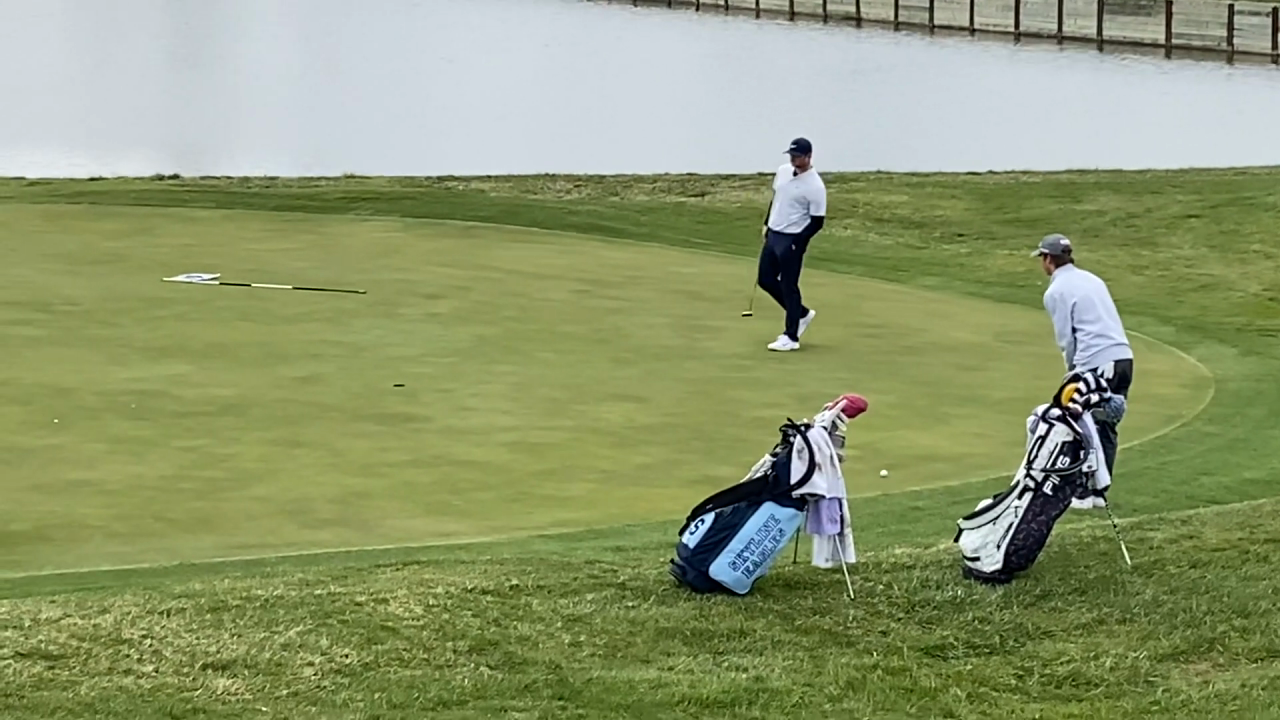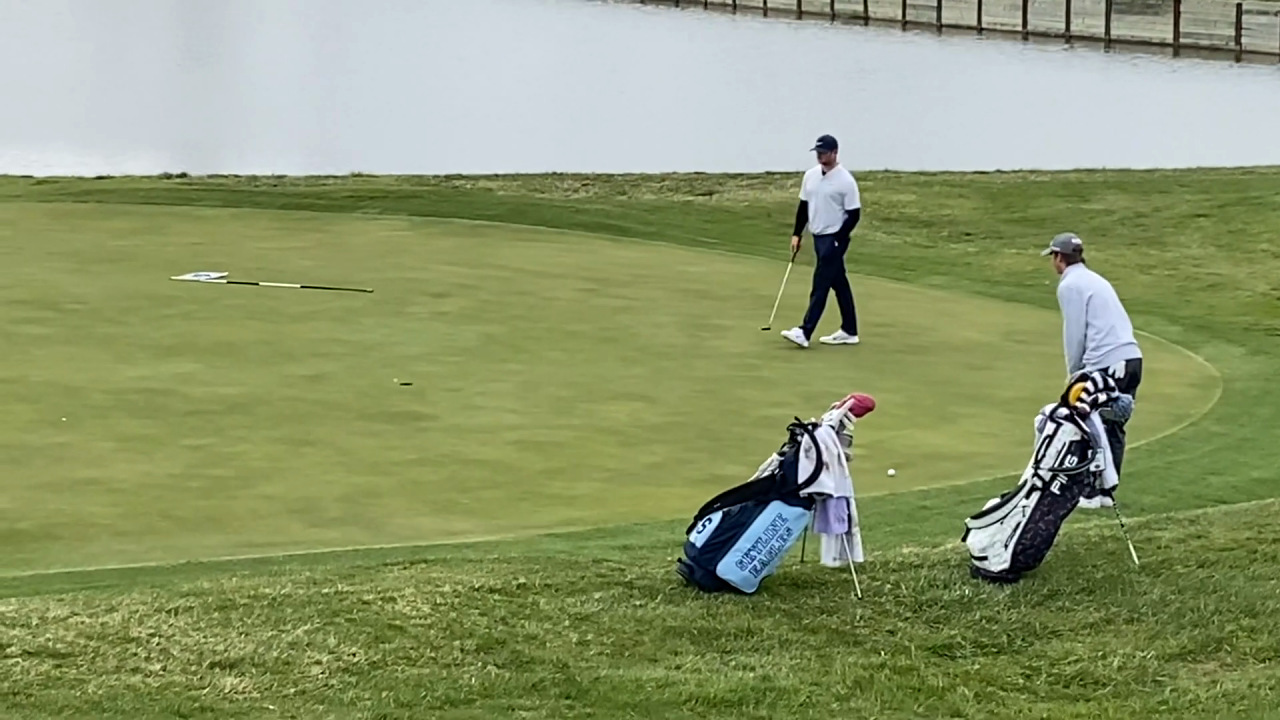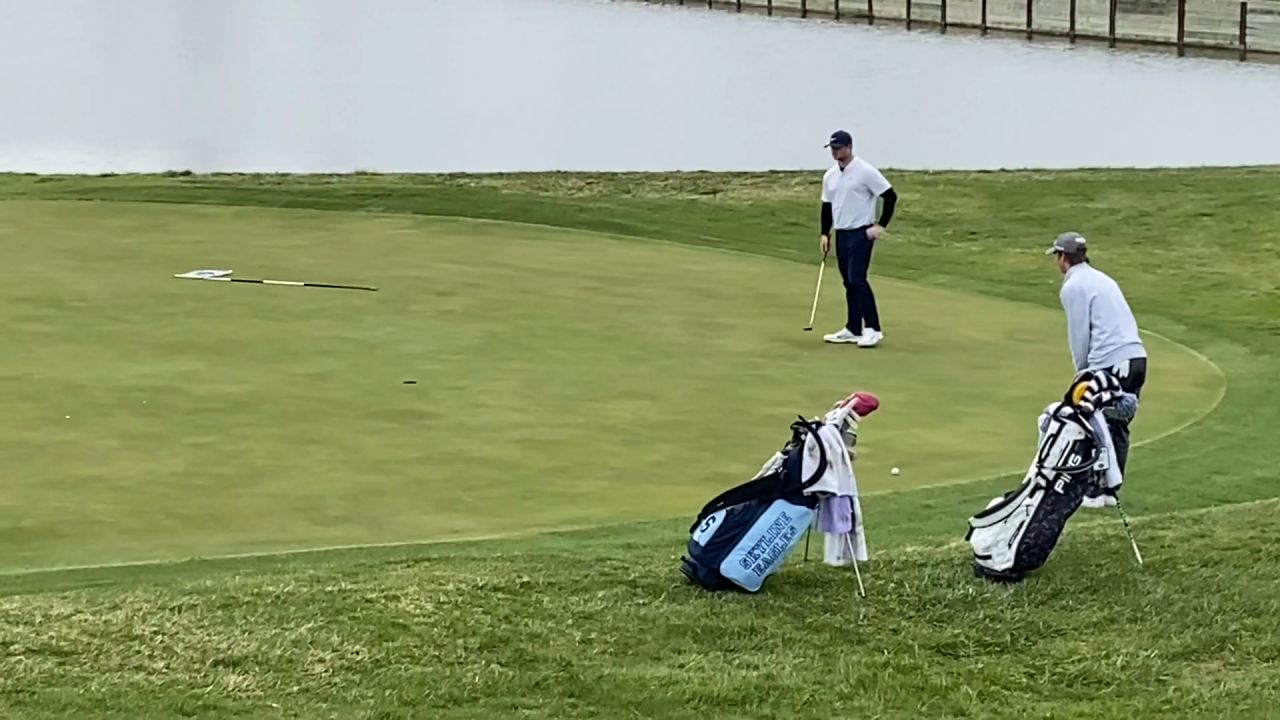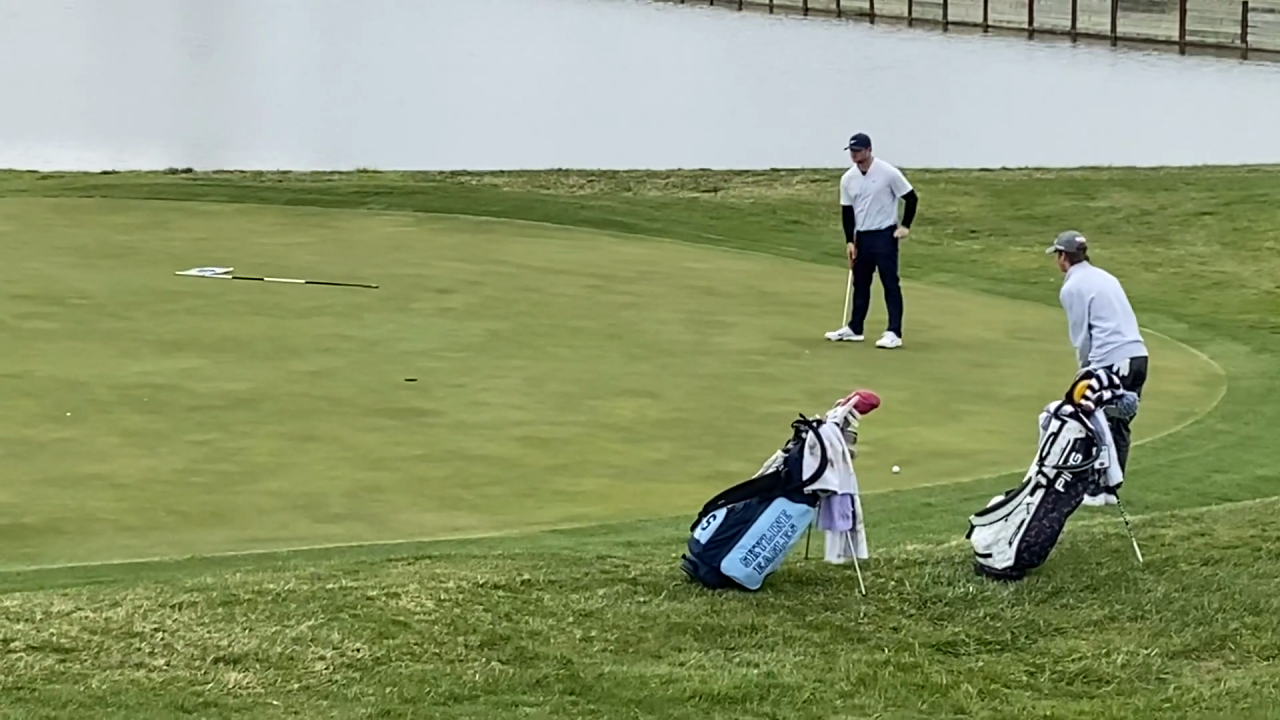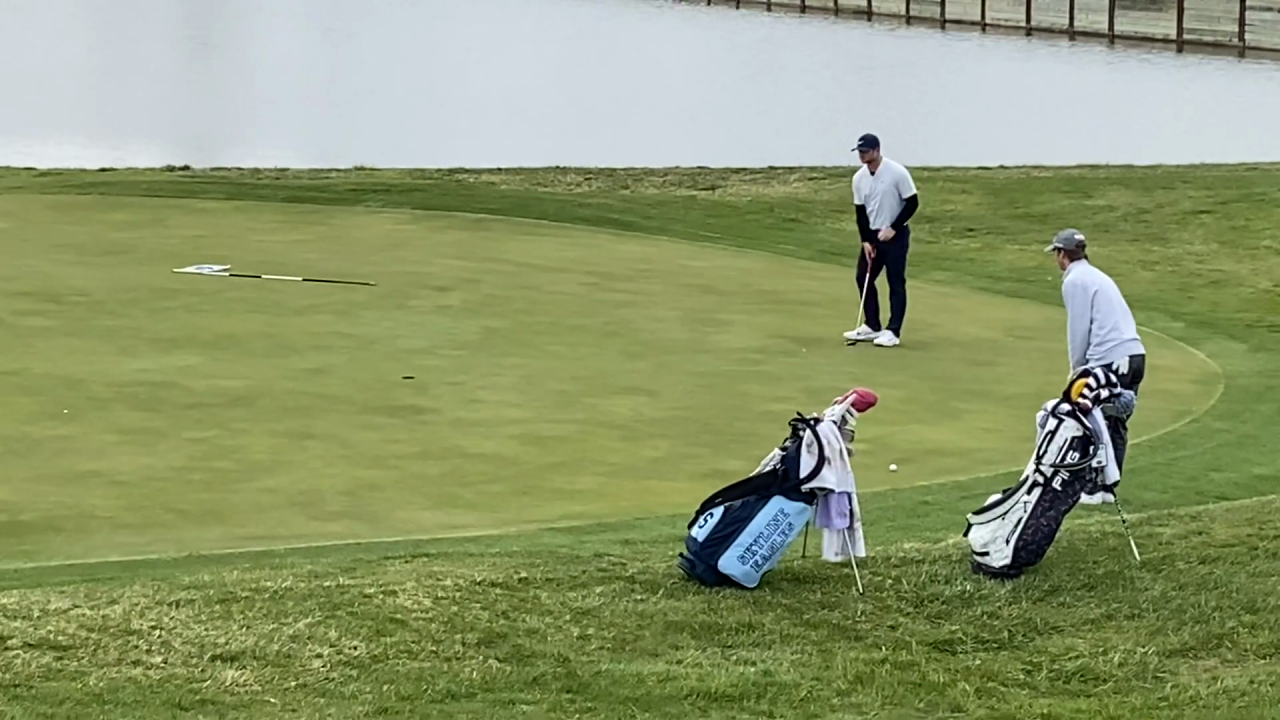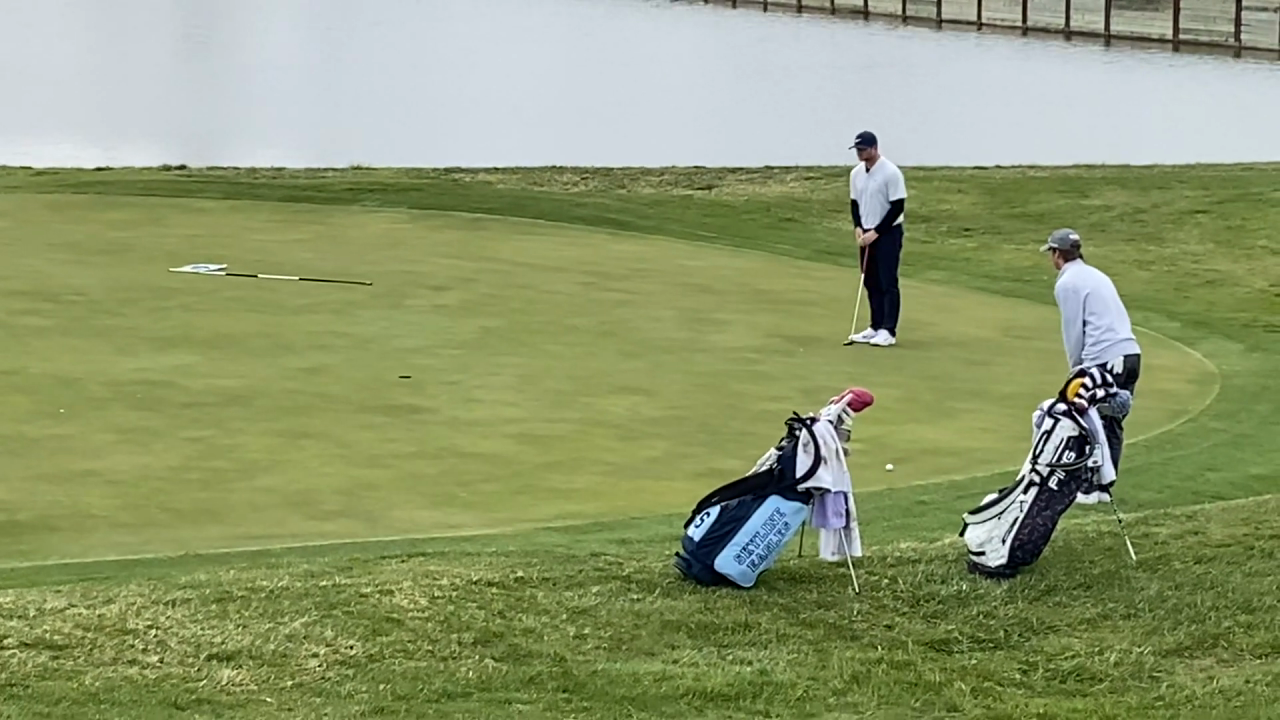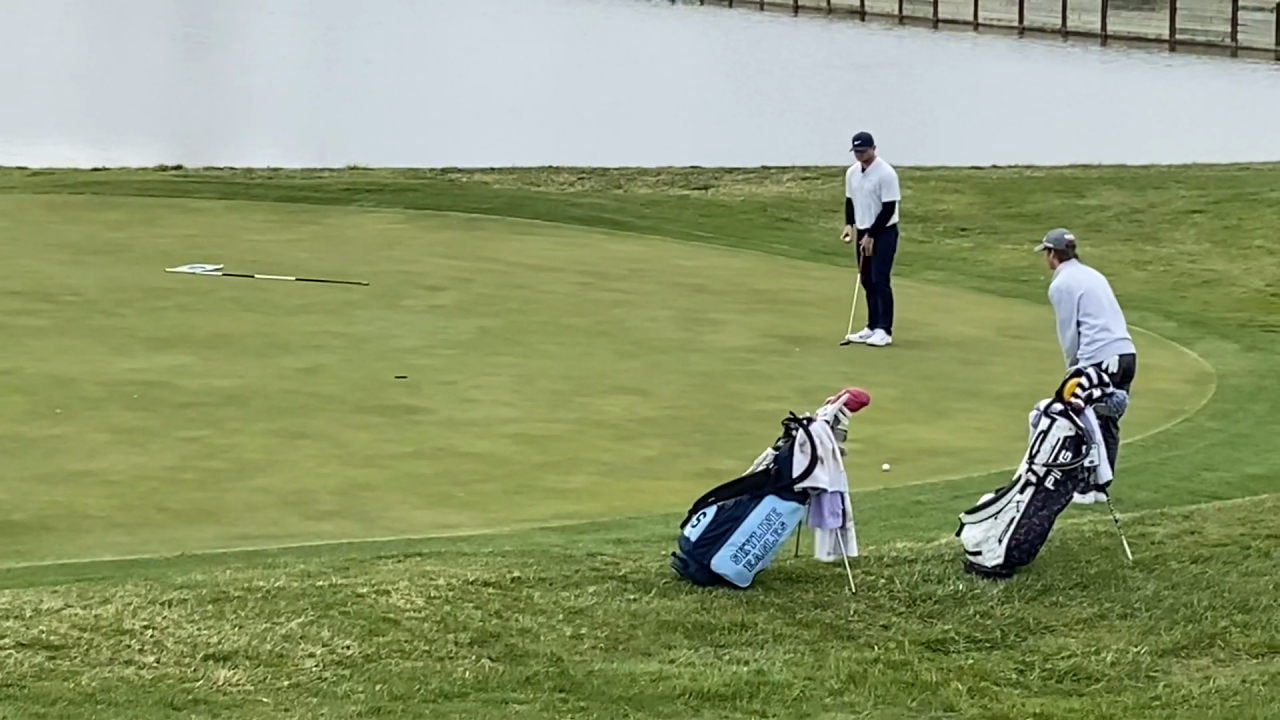
dt=0.4s
person 1, frame 1
left shoulder: (1056, 291)
right shoulder: (1091, 279)
left elbow: (1066, 338)
left wrist: (1074, 370)
left hip: (1095, 364)
right hip: (1123, 358)
right knee: (1106, 428)
left ankle: (1083, 493)
right ankle: (1098, 491)
person 1, frame 2
left shoulder: (1069, 285)
right shoulder: (1095, 280)
left elbow: (1074, 335)
left wrist: (1073, 373)
right wrist: (1081, 371)
left hip: (1105, 364)
right hip: (1131, 359)
right knee: (1114, 428)
left ankle: (1089, 493)
person 1, frame 3
left shoulder: (1072, 286)
right shoulder: (1101, 278)
left elbow: (1079, 335)
left wrist: (1081, 371)
right wrist: (1089, 368)
left hip: (1109, 363)
right hip: (1136, 358)
right knee: (1118, 427)
left ankle: (1094, 492)
right ankle: (1109, 490)
person 1, frame 4
left shoulder: (1072, 287)
right shoulder: (1104, 277)
left elbow: (1081, 335)
left wrist: (1086, 367)
right wrist: (1092, 365)
left hip: (1110, 361)
right hip: (1138, 356)
right knee: (1120, 426)
left ankle: (1095, 490)
right ankle: (1110, 488)
person 1, frame 5
left shoulder: (1074, 280)
right shoulder: (1097, 275)
left elbow: (1079, 329)
left wrist: (1075, 369)
right wrist: (1084, 365)
left hip: (1109, 360)
right hip: (1135, 354)
right knee: (1116, 424)
person 1, frame 6
left shoulder: (1066, 283)
right shoulder: (1095, 275)
left elbow: (1073, 331)
left wrist: (1075, 367)
right wrist: (1082, 365)
left hip: (1103, 360)
right hip: (1130, 354)
right knee: (1112, 424)
left ankle: (1088, 489)
right ankle: (1103, 487)
person 1, frame 7
left shoulder: (1061, 284)
right shoulder: (1092, 274)
left elbow: (1069, 332)
left wrist: (1072, 365)
right wrist: (1079, 363)
left hip: (1099, 359)
right hip: (1125, 353)
right knee: (1108, 424)
person 2, frame 1
left shoulder: (815, 186)
right shoulder: (783, 171)
left elbow: (817, 222)
left wrist: (797, 243)
right wrist: (767, 223)
left hip: (792, 240)
right hip: (773, 235)
left knee: (788, 287)
right knee: (765, 280)
left ankle: (790, 336)
right ankle: (801, 314)
person 2, frame 2
left shoulder: (846, 181)
right shoulder: (810, 176)
left elbow: (854, 215)
right elbow: (803, 206)
left wrist: (837, 240)
right wrist: (796, 234)
left hip: (834, 240)
right hip: (819, 238)
left knee: (820, 284)
right knee: (839, 283)
left ankle: (805, 332)
right ankle: (849, 331)
person 2, frame 3
left shoulder: (866, 171)
right shoulder: (830, 175)
left elbow: (890, 196)
right elbow: (827, 207)
left wrist: (881, 225)
right wrist: (824, 234)
left hip: (861, 234)
right hip: (841, 235)
left knee: (857, 280)
right knee: (849, 282)
left ankle: (872, 328)
right ankle: (853, 330)
person 2, frame 4
left shoulder: (888, 172)
right shoulder: (848, 178)
left elbow: (911, 198)
right elbow: (847, 211)
left wrist: (905, 225)
right wrist: (849, 241)
left hip: (885, 236)
right hip: (862, 237)
left knee: (890, 284)
right knee: (860, 284)
left ankle: (894, 332)
right ankle: (855, 328)
person 2, frame 5
left shoulder: (897, 172)
right shoulder: (858, 178)
left elbow: (912, 203)
right elbow: (860, 211)
left wrist: (892, 229)
right wrist: (865, 240)
left hip: (895, 236)
right hip: (873, 235)
left knee: (896, 284)
right knee: (863, 278)
left ankle: (893, 331)
right ankle: (872, 326)
person 2, frame 6
left shoulder: (891, 172)
right shoulder: (856, 173)
left elbow: (898, 207)
left wrist: (876, 232)
right wrist: (858, 227)
left hip: (888, 234)
right hip: (868, 235)
left knee: (888, 283)
right knee: (871, 283)
left ankle: (888, 331)
right ankle: (876, 327)
person 2, frame 7
left shoulder: (886, 173)
right shoulder: (852, 172)
left elbow: (889, 209)
left wrist: (871, 235)
right wrist: (849, 225)
left hip: (883, 234)
right hip: (863, 234)
left knee: (880, 282)
right knee: (868, 282)
left ankle: (885, 330)
right ankle: (873, 326)
